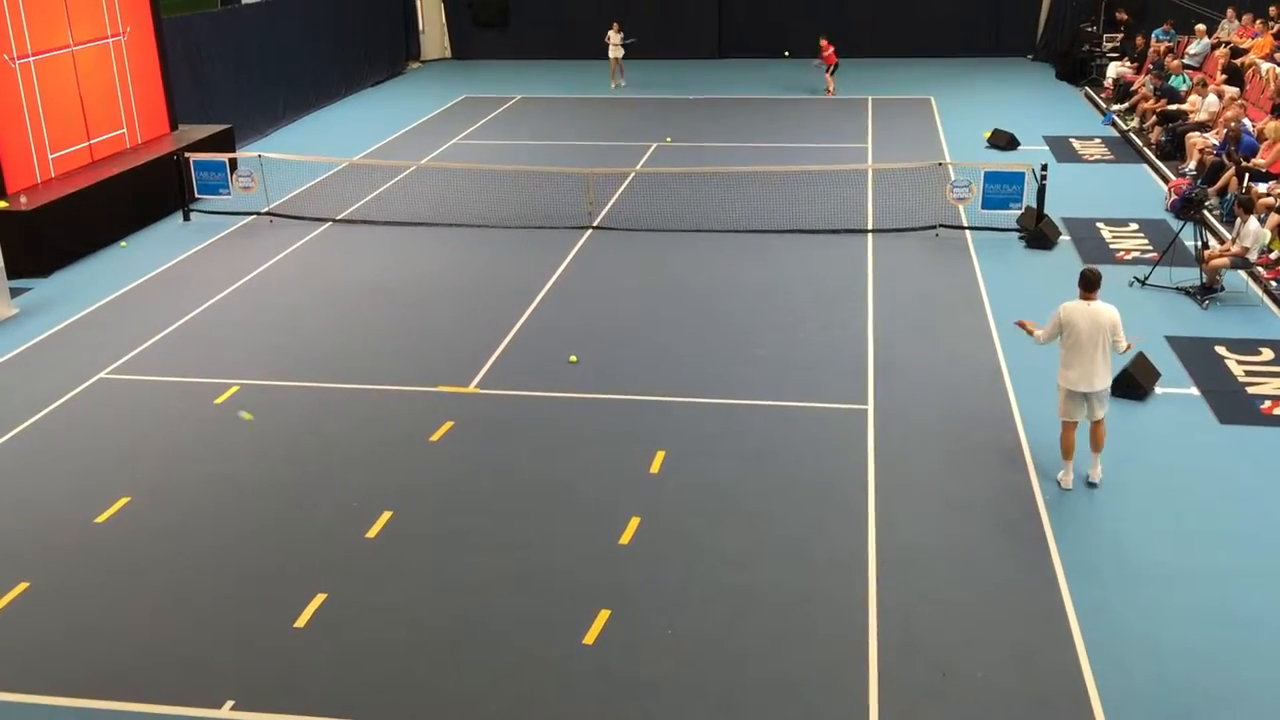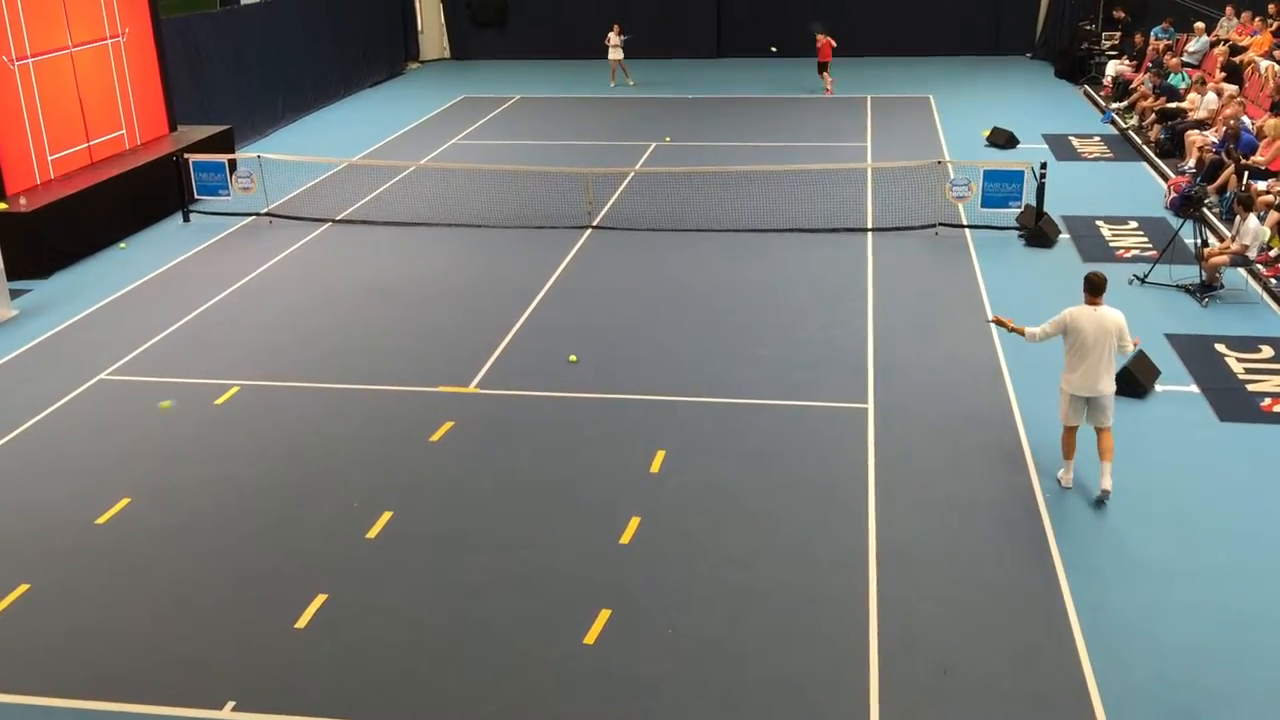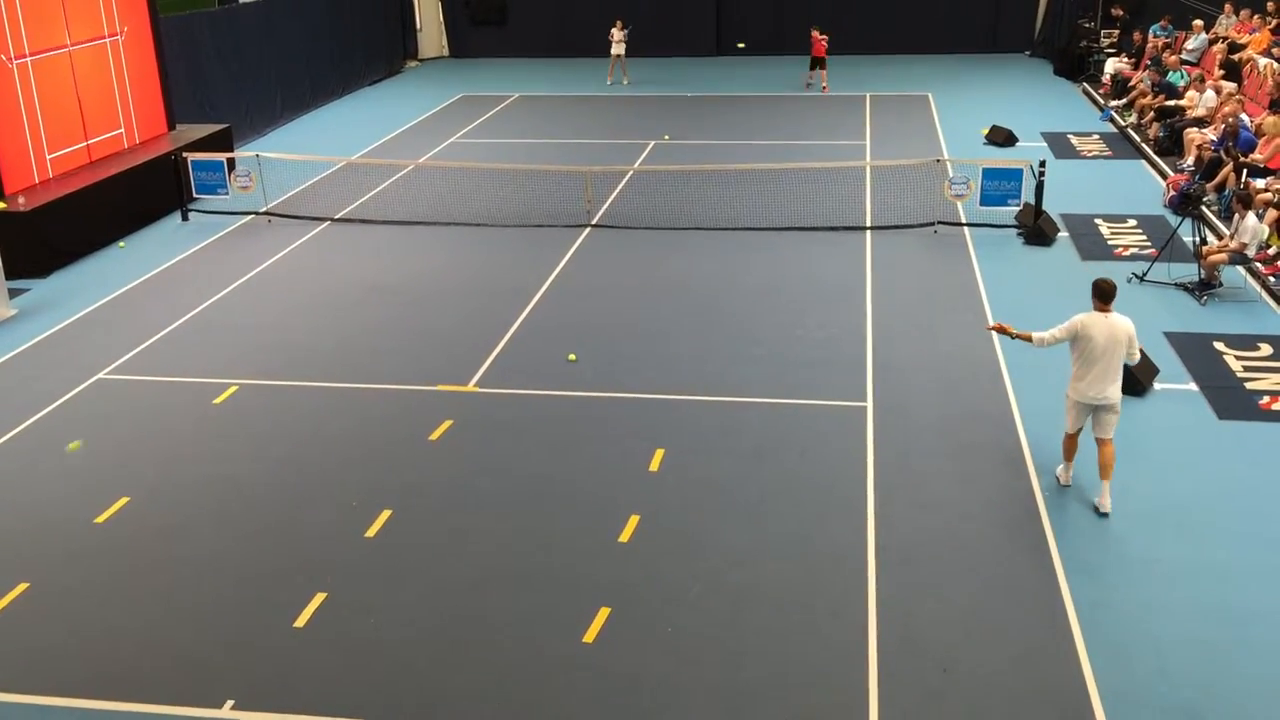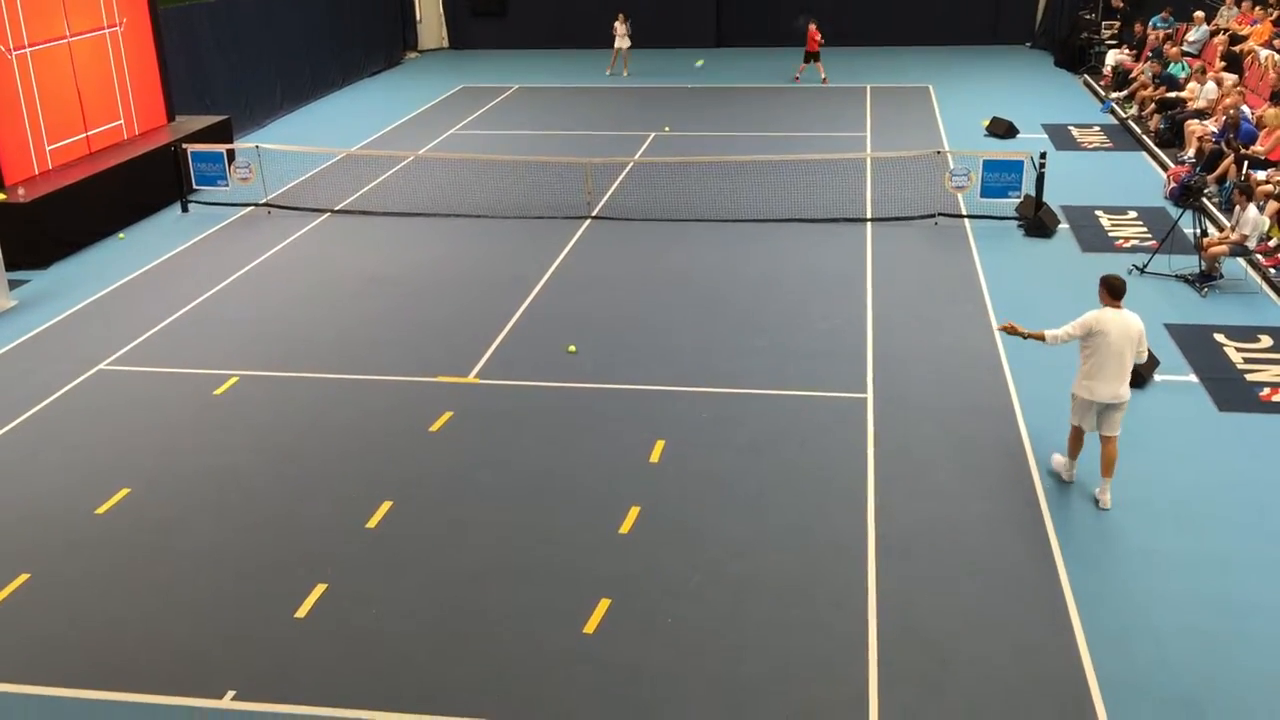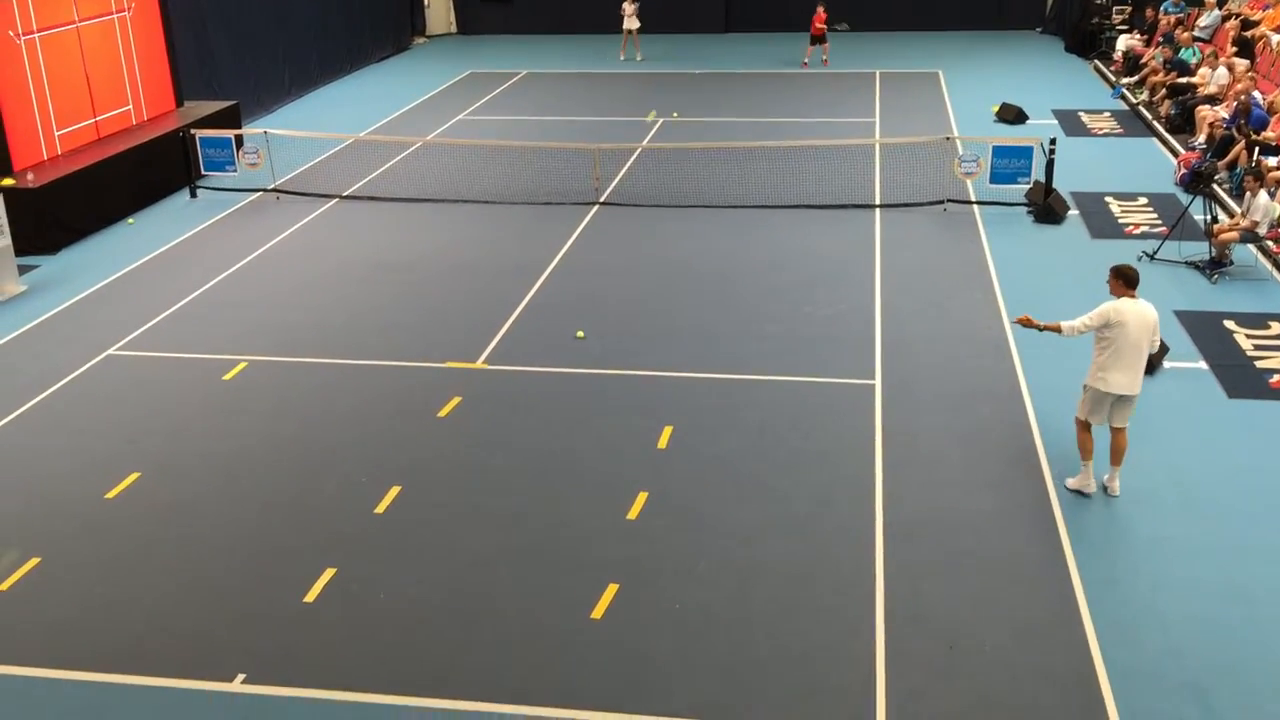
dt=0.2s
person 1, frame 1
left shoulder: (1065, 311)
right shoulder: (1111, 312)
left elbow: (1044, 338)
right elbow: (1119, 347)
left wrist: (1028, 328)
right wrist: (1128, 346)
left hip: (1070, 379)
right hip: (1099, 380)
left knee: (1069, 425)
right knee: (1098, 422)
left ankle: (1067, 475)
right ankle: (1095, 470)
person 1, frame 2
left shoulder: (1070, 316)
right shoulder: (1117, 317)
left elbow: (1038, 334)
right elbow: (1125, 350)
left wrist: (1010, 326)
right wrist: (1134, 344)
left hip: (1074, 384)
right hip: (1104, 386)
left knee: (1070, 428)
right knee: (1104, 430)
left ankle: (1067, 474)
right ankle: (1106, 479)
person 1, frame 3
left shoulder: (1081, 322)
right shoulder: (1126, 325)
left elbow: (1046, 339)
right elbow: (1133, 358)
left wrist: (1012, 333)
right wrist: (1137, 351)
left hip: (1081, 391)
right hip: (1110, 395)
left knee: (1072, 432)
right knee: (1106, 442)
left ankle: (1066, 474)
right ankle: (1105, 498)
person 1, frame 4
left shoulder: (1094, 318)
right shoulder: (1136, 322)
left elbow: (1059, 336)
right elbow: (1141, 357)
left wrist: (1023, 333)
left hip: (1089, 389)
right hip: (1119, 393)
left knee: (1077, 428)
right knee: (1109, 440)
left ankle: (1068, 469)
right ankle: (1105, 493)
person 1, frame 5
left shoulder: (1112, 310)
right shoulder: (1151, 312)
left elbow: (1075, 327)
right elbow: (1154, 347)
left wrist: (1039, 326)
left hip: (1103, 381)
right hip: (1132, 383)
left knee: (1082, 423)
right knee: (1119, 430)
left ankle: (1086, 479)
right ankle: (1113, 481)
